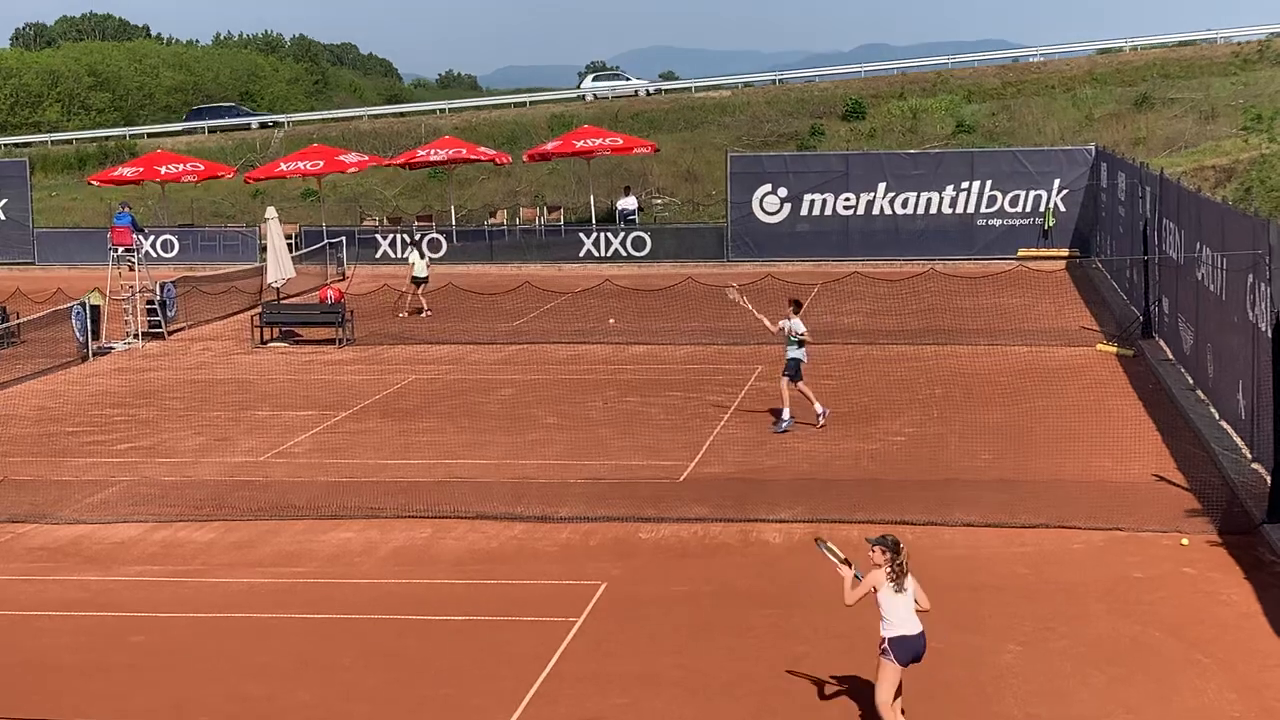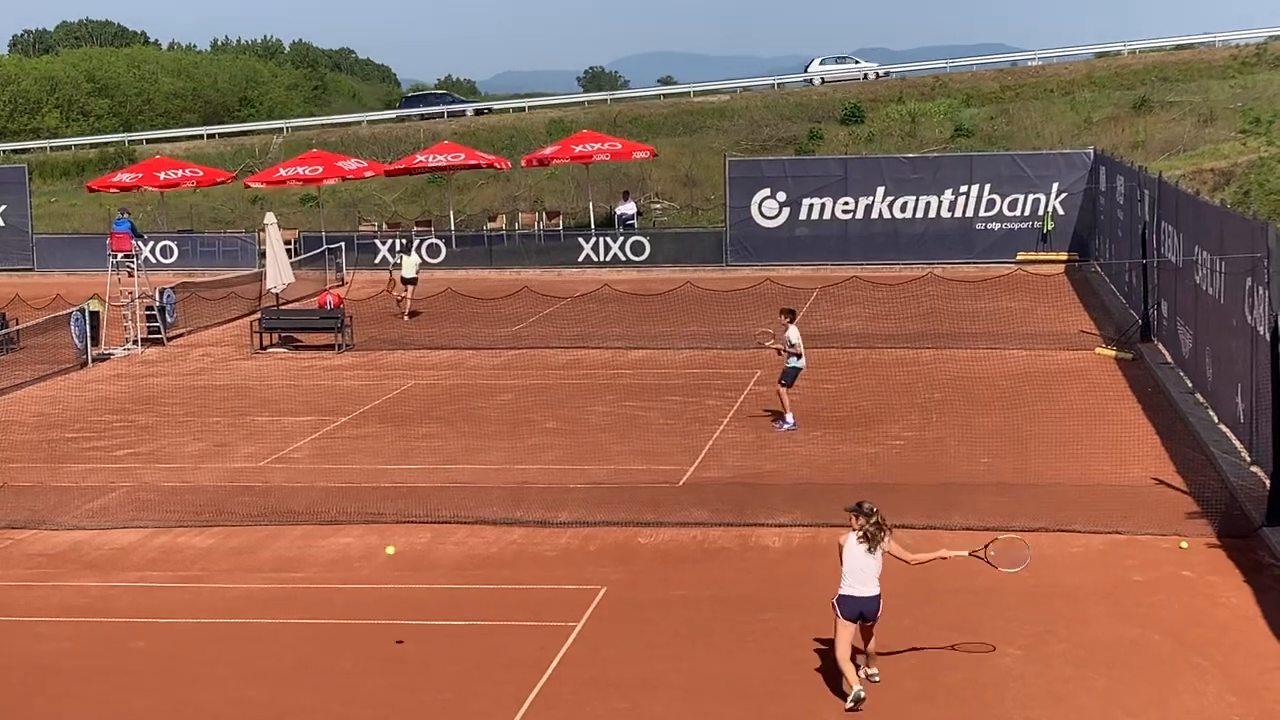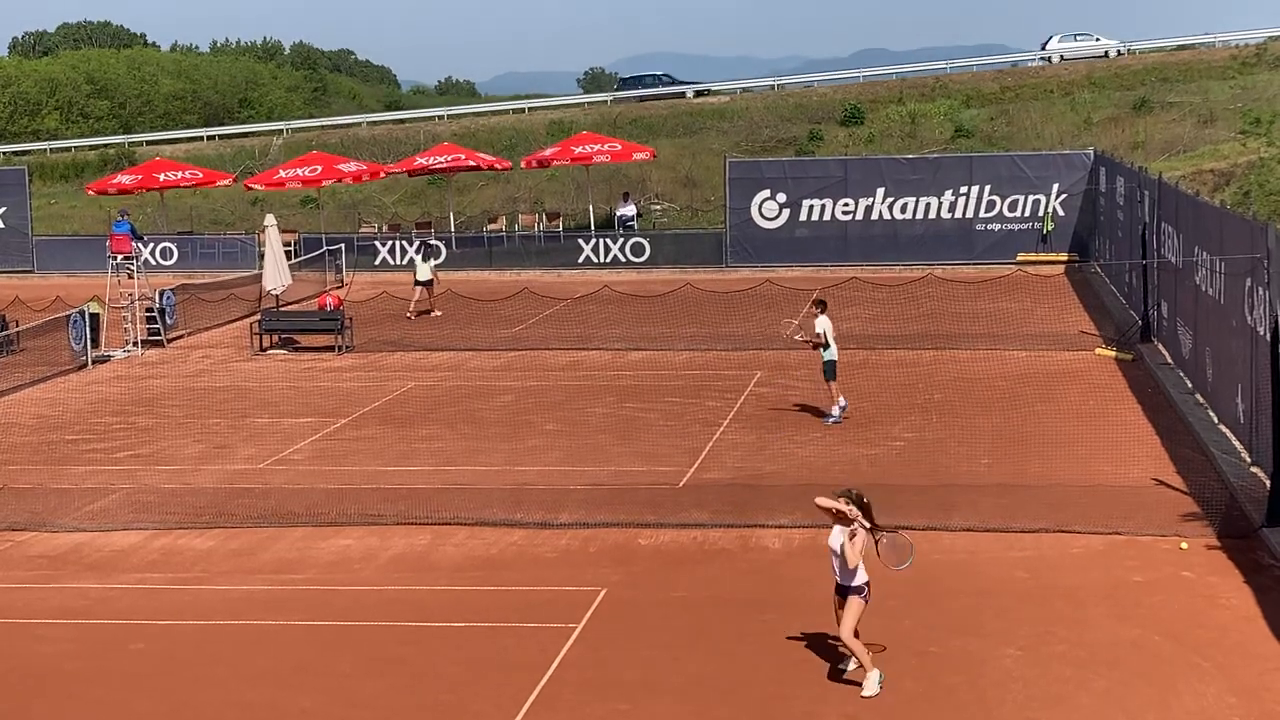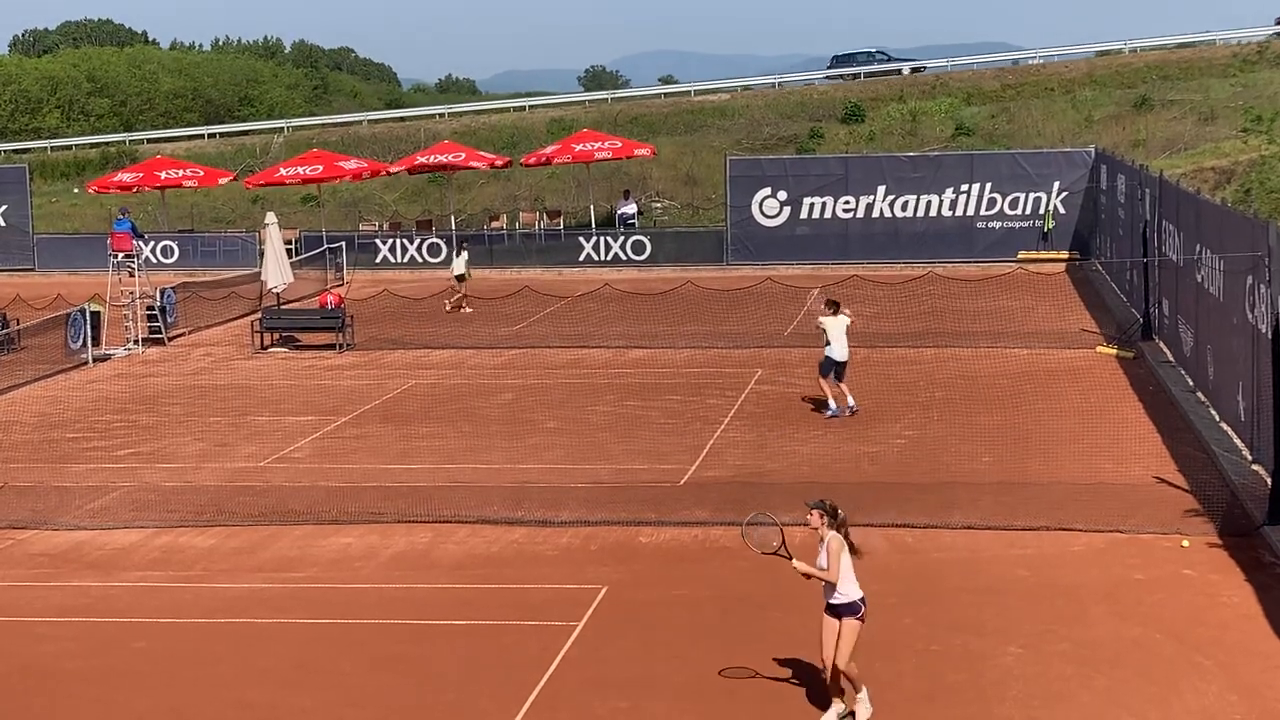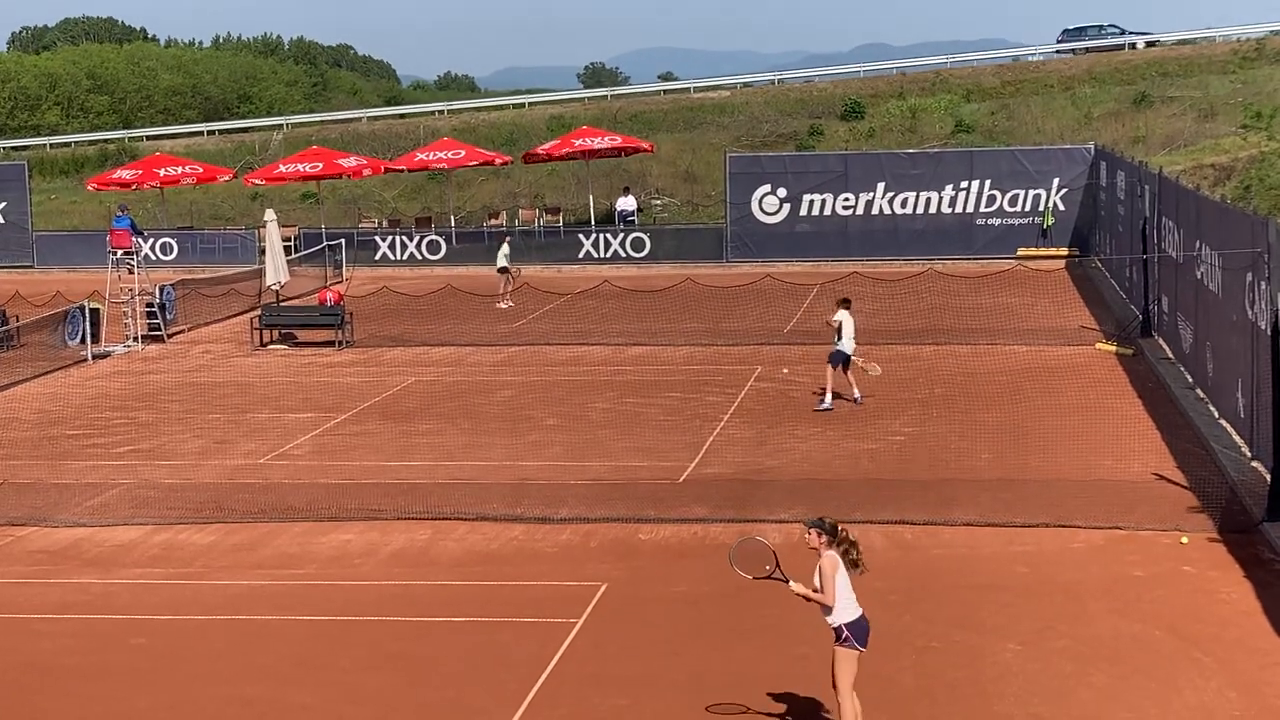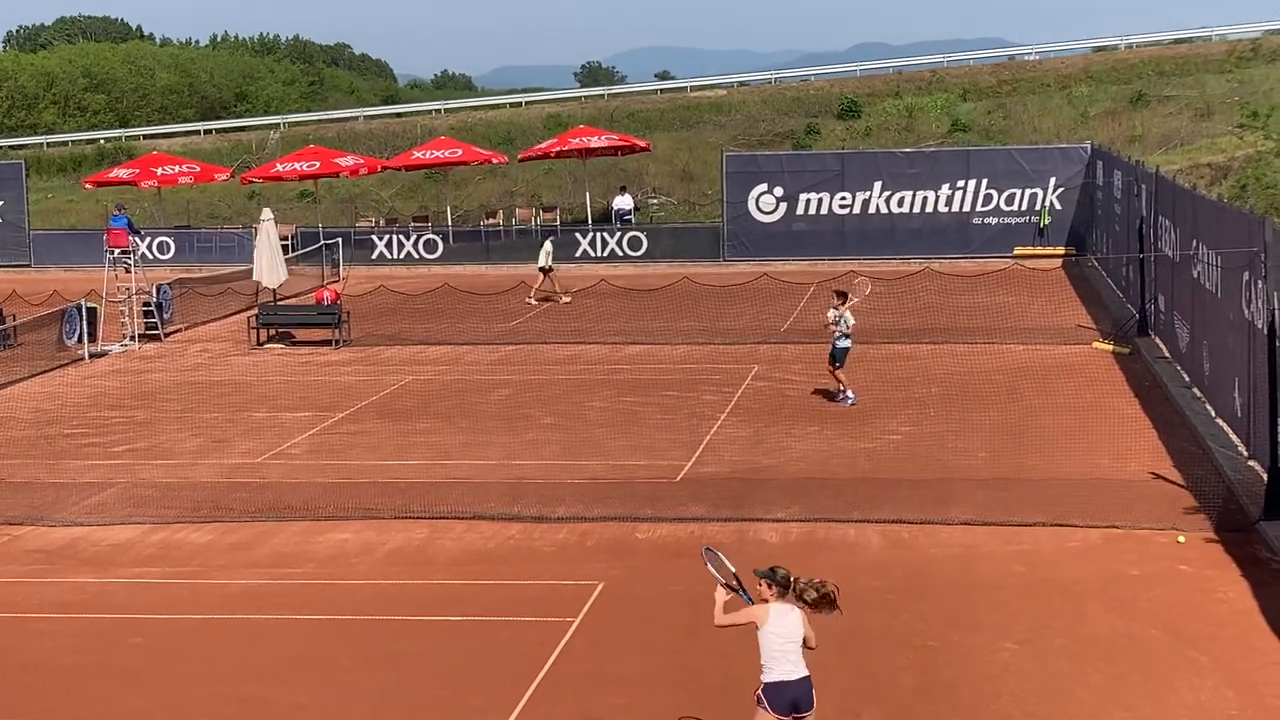
dt=0.7s
person 1, frame 1
left shoulder: (876, 576)
right shoulder: (907, 575)
left elbow: (849, 601)
right elbow: (925, 606)
left wrist: (848, 578)
left hip: (897, 643)
right hip: (918, 641)
left knee: (883, 703)
right knee: (891, 676)
person 1, frame 2
left shoulder: (844, 540)
right shoulder: (883, 540)
right elbow: (912, 558)
right wrist: (943, 554)
left hip: (847, 601)
right hip: (872, 601)
left knee: (842, 655)
right knee: (867, 632)
left ankle: (856, 689)
right ankle: (871, 669)
person 1, frame 3
left shoulder: (860, 532)
right shoulder: (839, 518)
left elbow: (851, 564)
right elbow: (818, 501)
left wrist: (848, 537)
right wrist: (843, 506)
left hip: (858, 588)
right hip: (842, 584)
left knee: (846, 636)
right knee: (846, 630)
left ankle: (873, 674)
right ankle: (860, 655)
person 1, frame 4
left shoulder: (834, 540)
right shoulder: (824, 540)
left elbow: (833, 577)
left wrist: (807, 569)
right wrist: (808, 570)
left hip: (852, 605)
right hip: (833, 605)
left knee: (841, 663)
right knee: (828, 660)
left ankle: (861, 694)
person 1, frame 5
left shoulder: (827, 560)
right shoulder: (833, 558)
left elbow: (829, 600)
left wrist: (804, 592)
right wrist: (810, 592)
left hip: (849, 628)
right hip: (855, 625)
left knee: (843, 694)
right knee: (844, 688)
person 1, frame 6
left shoulder: (759, 611)
right shoulder: (797, 612)
left elbow: (719, 621)
right elbow: (812, 644)
left wrist: (719, 601)
left hip: (775, 690)
right hip: (803, 688)
